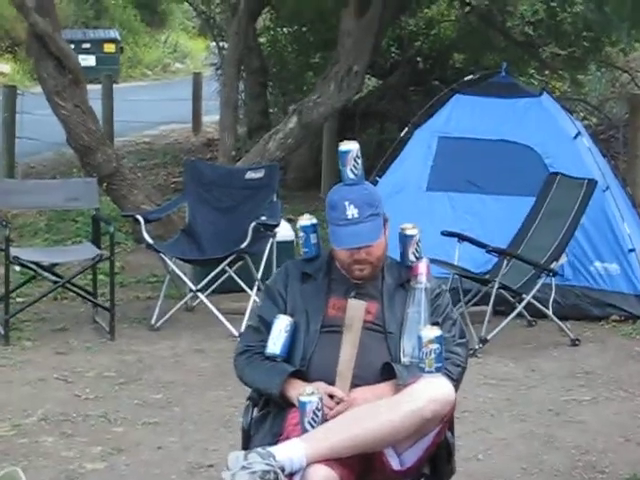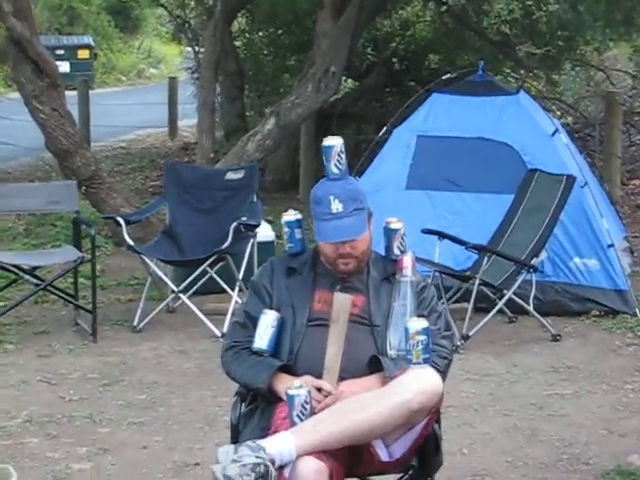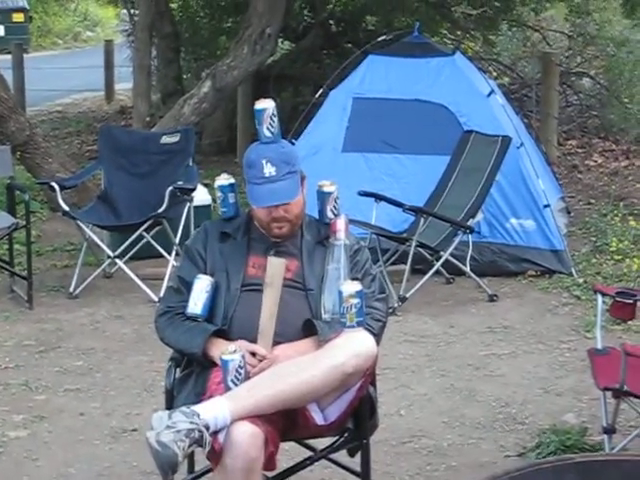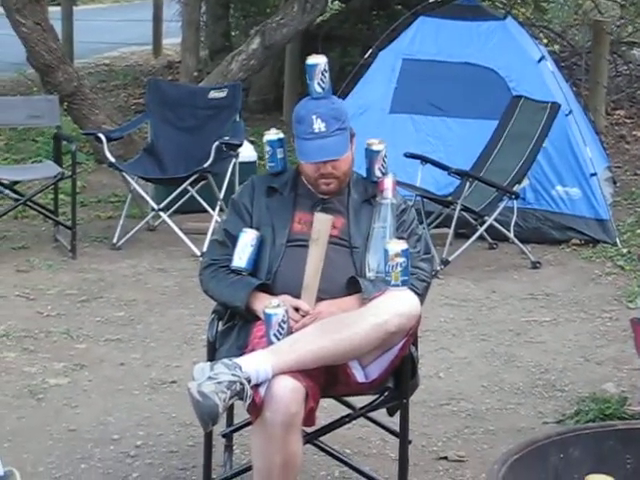
dt=1s
person 1, frame 1
right shoulder: (294, 279)
left elbow: (453, 359)
right elbow: (249, 354)
left wrist: (381, 394)
right wrist: (296, 389)
left hip: (393, 425)
left knee: (438, 393)
person 1, frame 2
right shoulder: (279, 274)
left elbow: (438, 352)
right elbow: (236, 350)
left wrist: (368, 387)
right wrist: (284, 384)
left hip: (381, 423)
left knee: (426, 383)
left ankle: (268, 451)
person 1, frame 3
right shoulder: (213, 239)
left elbow: (372, 315)
right elbow: (170, 316)
left wrist: (302, 350)
right wrist: (219, 348)
left hip: (319, 386)
left knee: (360, 347)
right knee: (241, 441)
left ankle: (202, 419)
person 1, frame 4
right shoulder: (260, 194)
left elbow: (416, 276)
right elbow: (214, 269)
left wrist: (347, 308)
right wrist: (261, 301)
left hip: (360, 345)
right hip: (278, 335)
left knee: (404, 306)
right knee: (281, 396)
left ankle: (242, 371)
